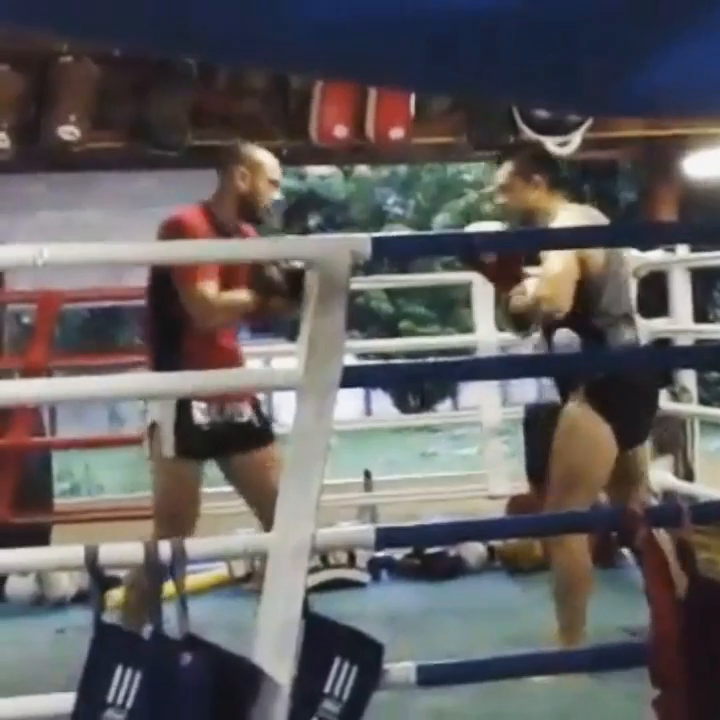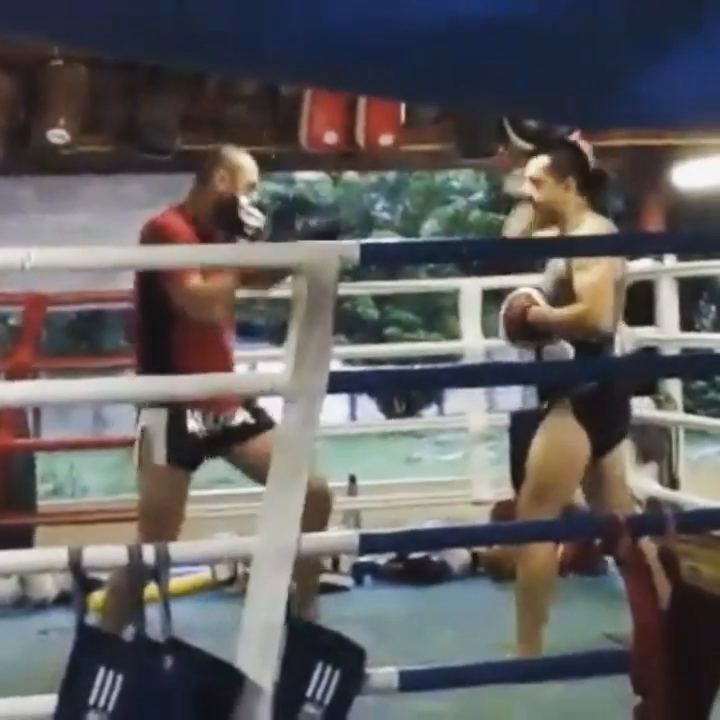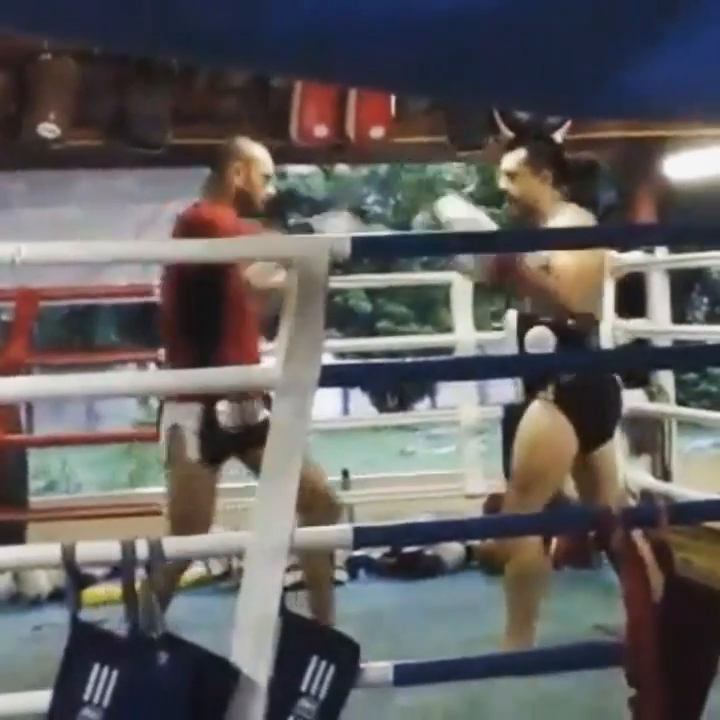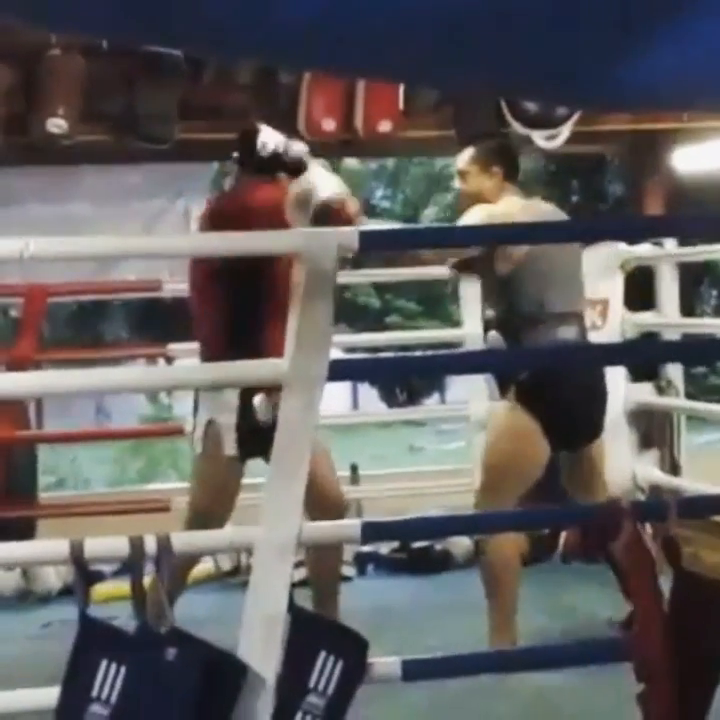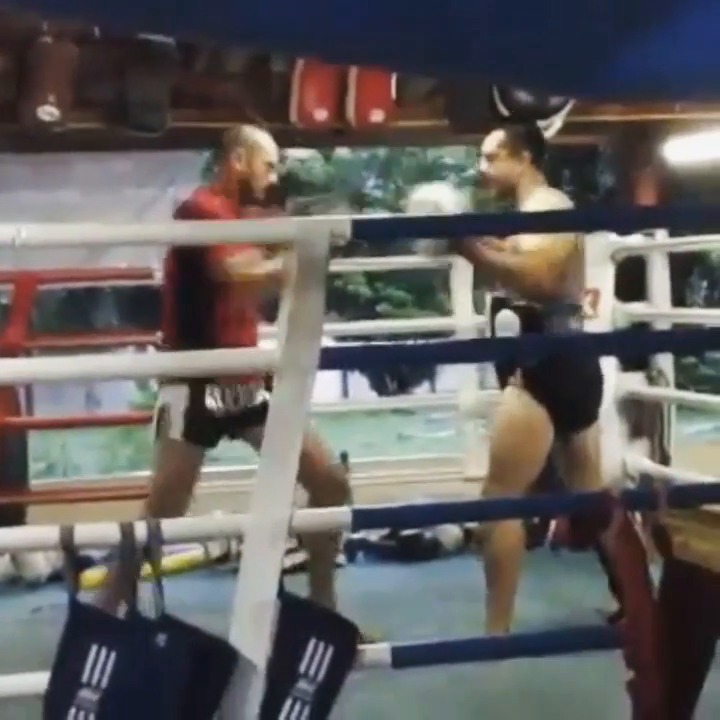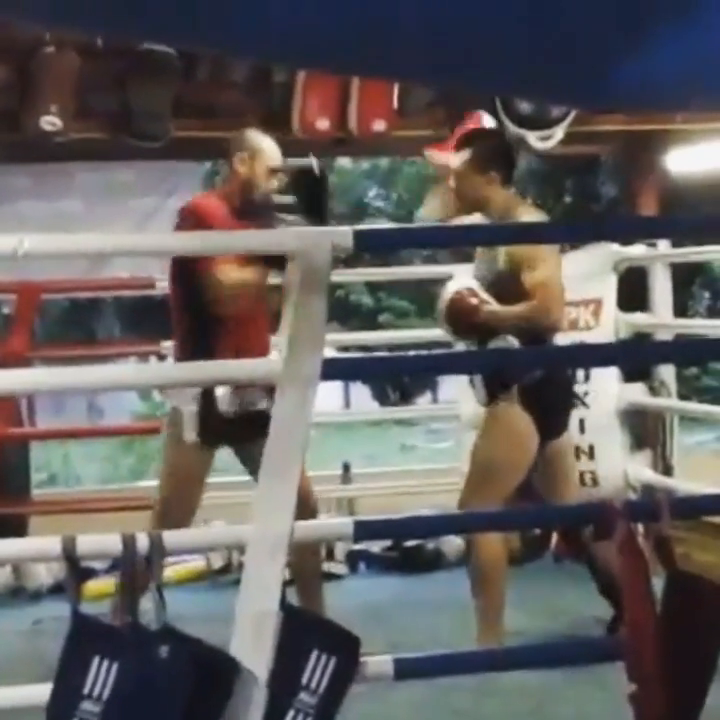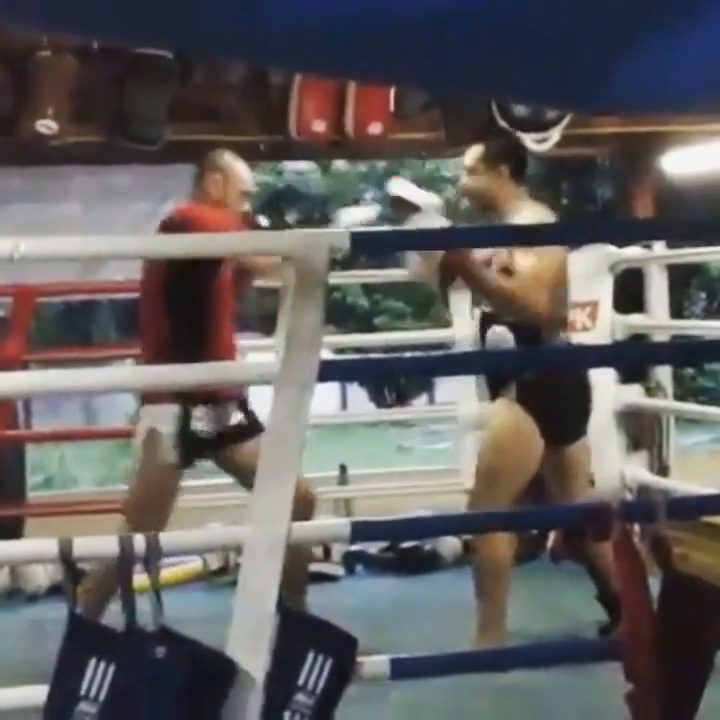
dt=0.5s
person 1, frame 1
left shoulder: (563, 228)
right shoulder: (587, 219)
left elbow: (554, 302)
left wrist: (517, 300)
right wrist: (521, 281)
left hip: (603, 384)
right hip: (631, 377)
left knee: (562, 517)
right knee: (632, 509)
left ankle: (570, 648)
person 1, frame 2
left shoulder: (592, 239)
right shoulder: (564, 235)
left elbow: (597, 318)
left wrist: (535, 317)
left hip: (582, 395)
right hip: (595, 394)
left knee: (532, 521)
right knee: (620, 521)
left ankle: (526, 654)
person 1, frame 3
left shoulder: (572, 225)
right shoulder: (533, 229)
left elbow: (574, 298)
right elbow: (506, 283)
left wrist: (516, 270)
right wrist: (499, 267)
left hip: (568, 384)
right hip: (578, 384)
left knee: (519, 513)
right knee: (611, 514)
left ankle: (517, 646)
person 1, frame 4
left shoulder: (489, 218)
right shoulder: (551, 216)
left hip: (541, 381)
right hip: (580, 371)
left knee: (493, 509)
right knee: (596, 501)
left ankle: (503, 642)
person 1, frame 5
left shoulder: (543, 206)
right shoulder: (531, 211)
left elbow: (536, 278)
right elbow: (516, 273)
left wrist: (471, 247)
right wrist: (478, 244)
left hip: (544, 367)
right hip: (572, 364)
left knee: (500, 498)
right knee: (593, 495)
left ankle: (497, 630)
person 1, frame 6
left shoulder: (527, 231)
right shoulder: (489, 225)
left elbow: (550, 313)
left wrist: (484, 317)
left hip: (528, 385)
right hip: (529, 384)
left knee: (479, 508)
right knee: (569, 506)
left ankle: (490, 641)
person 1, frame 7
left shoulder: (530, 223)
right shoulder: (504, 226)
left elbow: (534, 303)
right elbow: (499, 286)
left wrist: (471, 268)
right wrist: (464, 260)
left hip: (535, 382)
right hip: (554, 379)
left knee: (486, 509)
right knee: (580, 507)
left ankle: (490, 641)
right ankle: (628, 616)
person 2, frame 1
left shoulder: (247, 235)
right shoulder: (185, 227)
left elbow: (263, 312)
right elbow: (207, 312)
left wrist: (292, 288)
right wrist: (264, 286)
left hip: (236, 401)
right hip: (184, 403)
right knee: (172, 539)
person 2, frame 2
left shoulder: (225, 228)
right shoulder: (170, 231)
left elbow: (266, 277)
right elbow: (205, 307)
left hip: (228, 401)
right hip: (173, 410)
left knee: (314, 496)
right knee: (156, 545)
left ankle: (305, 625)
person 2, frame 3
left shoulder: (236, 226)
right shoulder: (206, 221)
right elbow: (261, 288)
left hip: (245, 400)
right hip: (198, 407)
left knee: (322, 504)
right knee: (186, 542)
left ankle: (326, 633)
person 2, frame 4
left shoulder: (265, 213)
right shoulder: (234, 207)
right elbow: (344, 210)
right wrist: (303, 164)
left hip: (277, 394)
right hip: (234, 398)
left knee: (330, 508)
right knee: (202, 529)
person 2, frame 5
left shoulder: (247, 213)
right shoulder: (201, 212)
right elbow: (245, 280)
left hip: (248, 384)
right hip: (197, 389)
left knee: (330, 484)
right knee: (162, 519)
left ankle: (324, 610)
person 2, frame 6
left shoulder: (258, 214)
right shoulder: (203, 213)
right elbow: (226, 295)
right wrist: (271, 249)
left hip: (254, 390)
right hip: (206, 390)
left knee: (303, 504)
right knee: (171, 523)
left ankle: (314, 620)
person 2, frame 7
left shoulder: (214, 235)
right shoulder: (188, 221)
right elbow: (267, 263)
left wrist: (245, 267)
left hip: (223, 403)
right hip: (176, 406)
left knee: (299, 502)
right knee: (140, 537)
